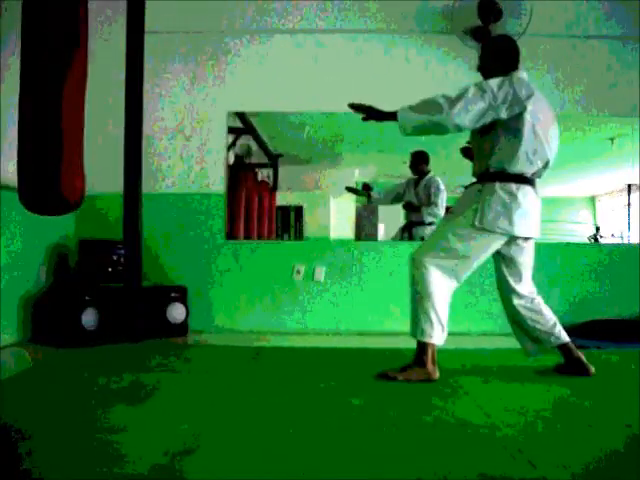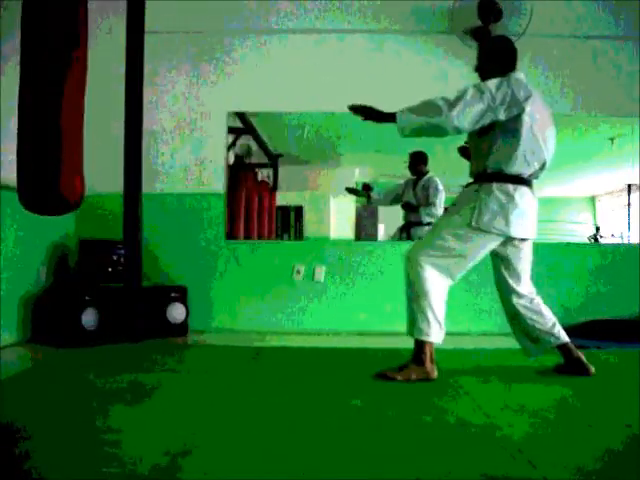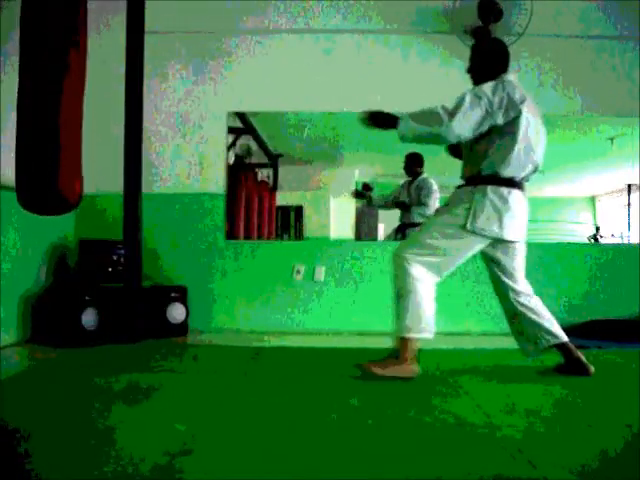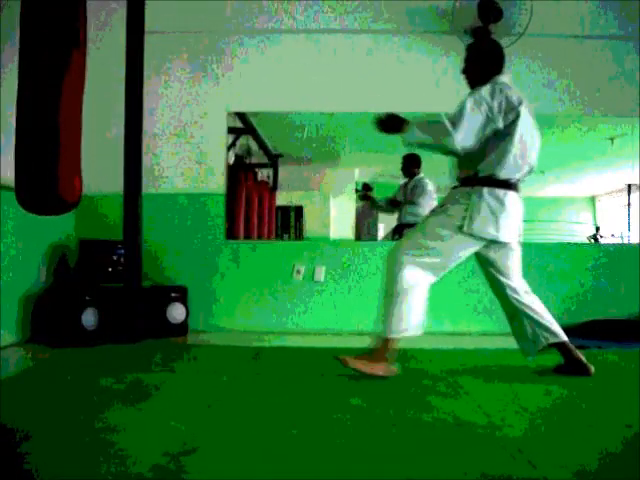
dt=0.4s
person 1, frame 1
left shoulder: (504, 87)
right shoulder: (539, 102)
left elbow: (451, 112)
left wrist: (389, 115)
left hip: (496, 199)
right hip: (524, 203)
left knee: (430, 263)
right knee: (518, 290)
left ankle: (425, 362)
right ankle: (574, 358)
person 1, frame 2
left shoulder: (501, 89)
right shoulder: (536, 102)
left elbow: (449, 115)
left wrist: (389, 116)
left hip: (492, 199)
right hip: (520, 204)
left knee: (425, 261)
right knee: (518, 290)
left ankle: (422, 361)
right ankle: (573, 358)
person 1, frame 3
left shoulder: (495, 91)
right shoulder: (525, 103)
left elbow: (449, 123)
left wrist: (394, 121)
right wrist: (469, 154)
left hip: (485, 200)
right hip: (511, 204)
left knee: (412, 258)
right knee: (514, 288)
left ankle: (405, 357)
right ankle: (574, 358)
person 1, frame 4
left shoulder: (493, 94)
right shoulder: (516, 101)
left elbow: (455, 135)
left wrist: (408, 127)
right wrist: (467, 165)
left hip: (481, 202)
right hip: (505, 204)
left knee: (408, 260)
right knee: (511, 288)
left ankle: (382, 355)
right ankle: (573, 359)
